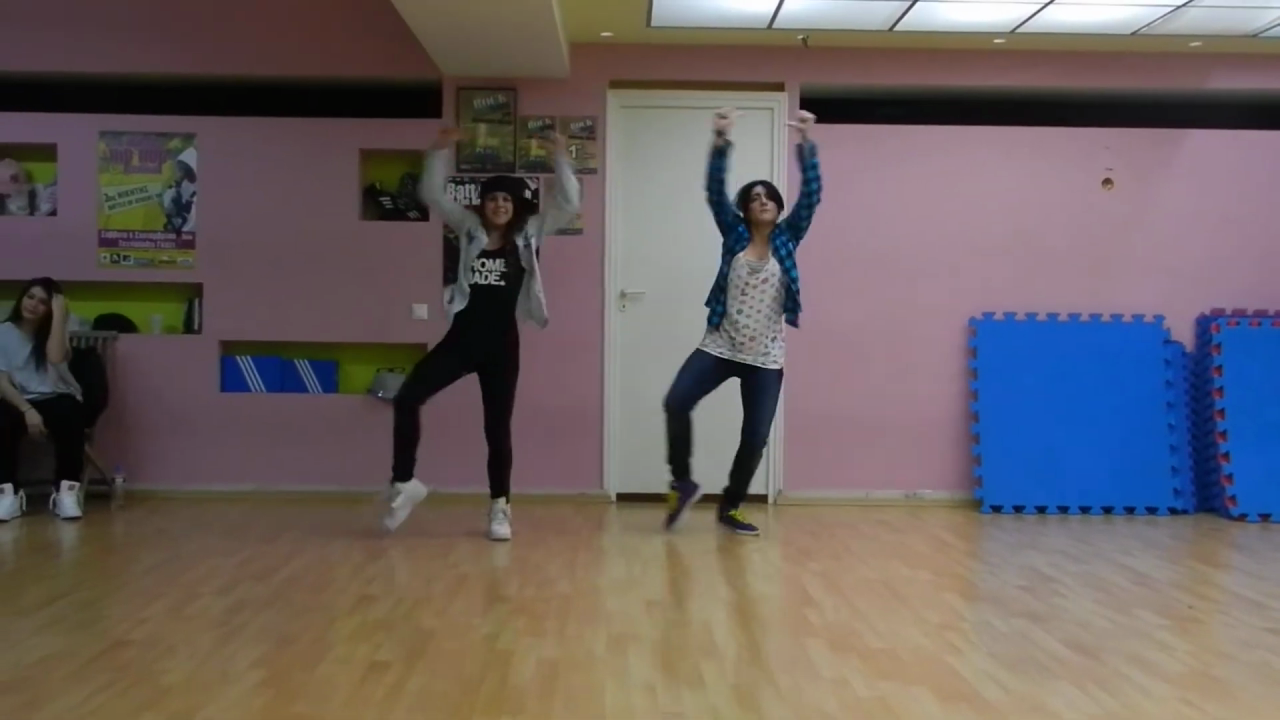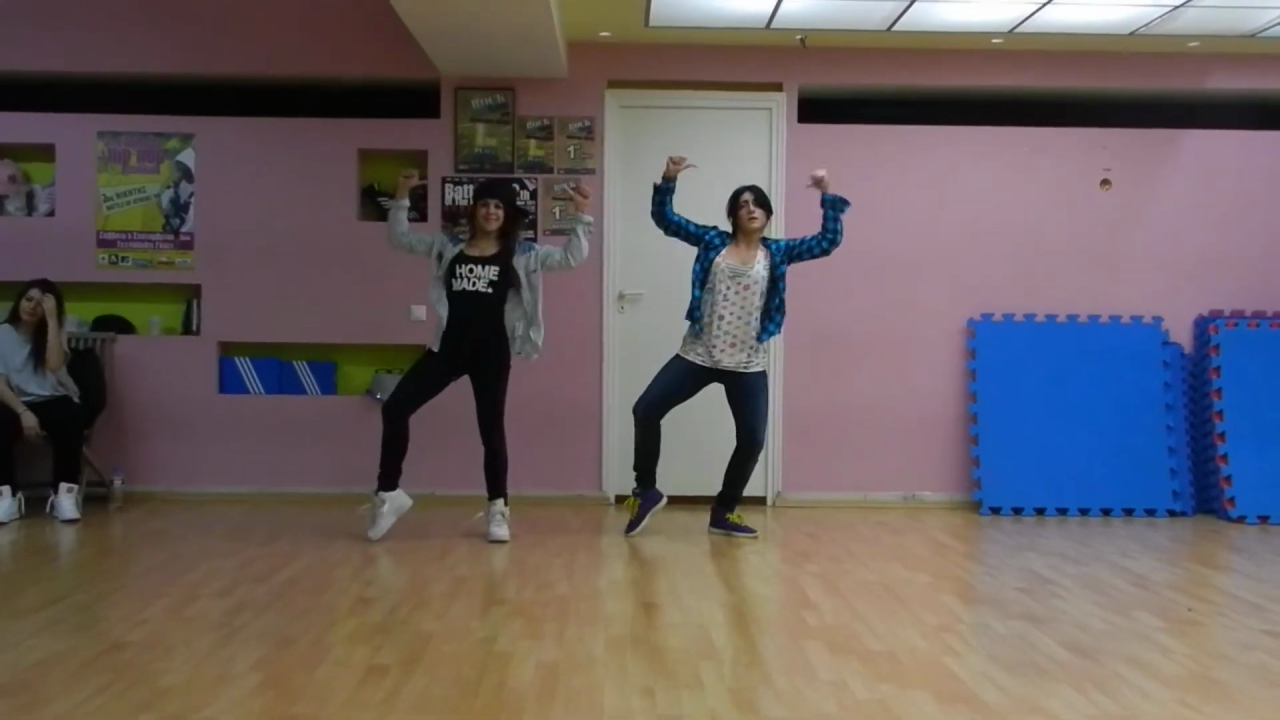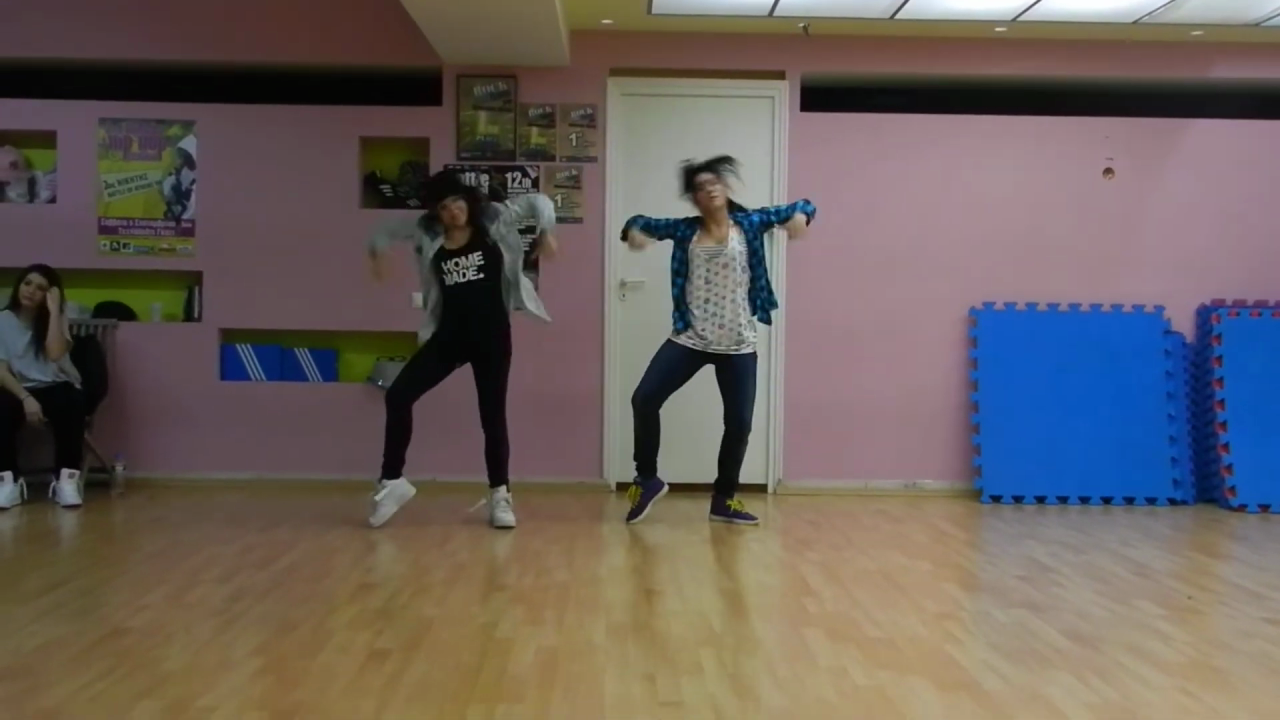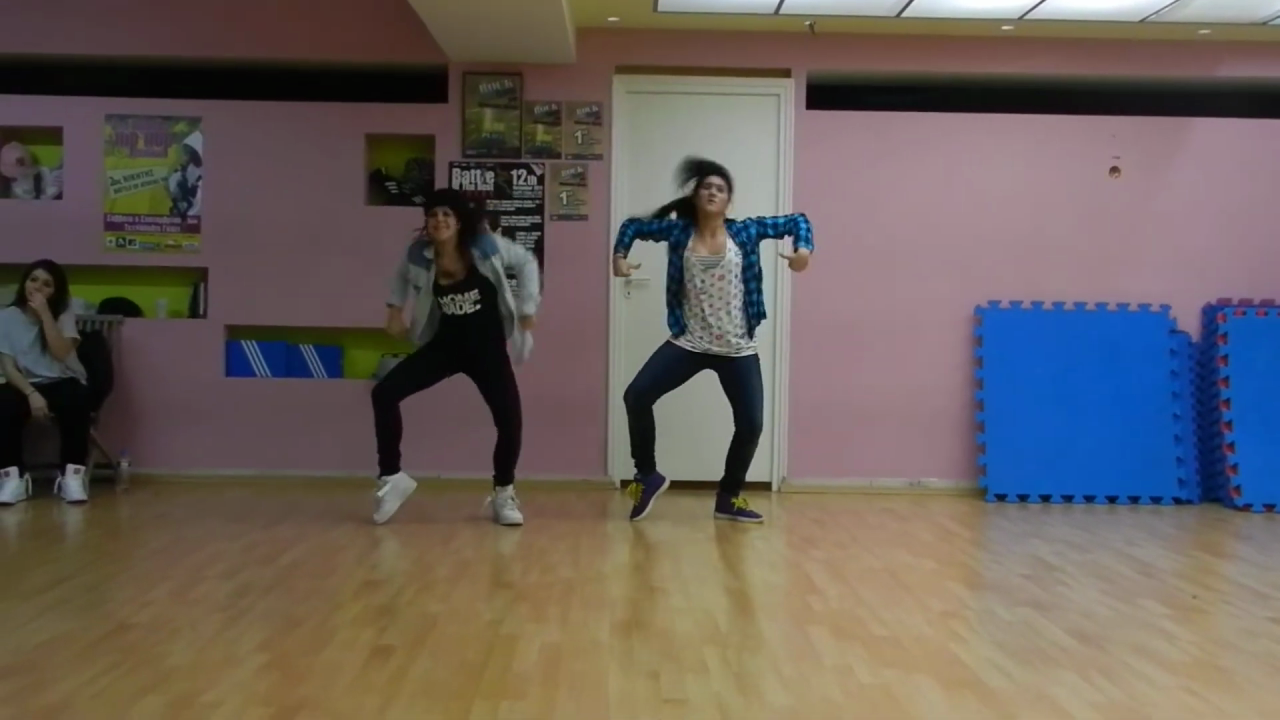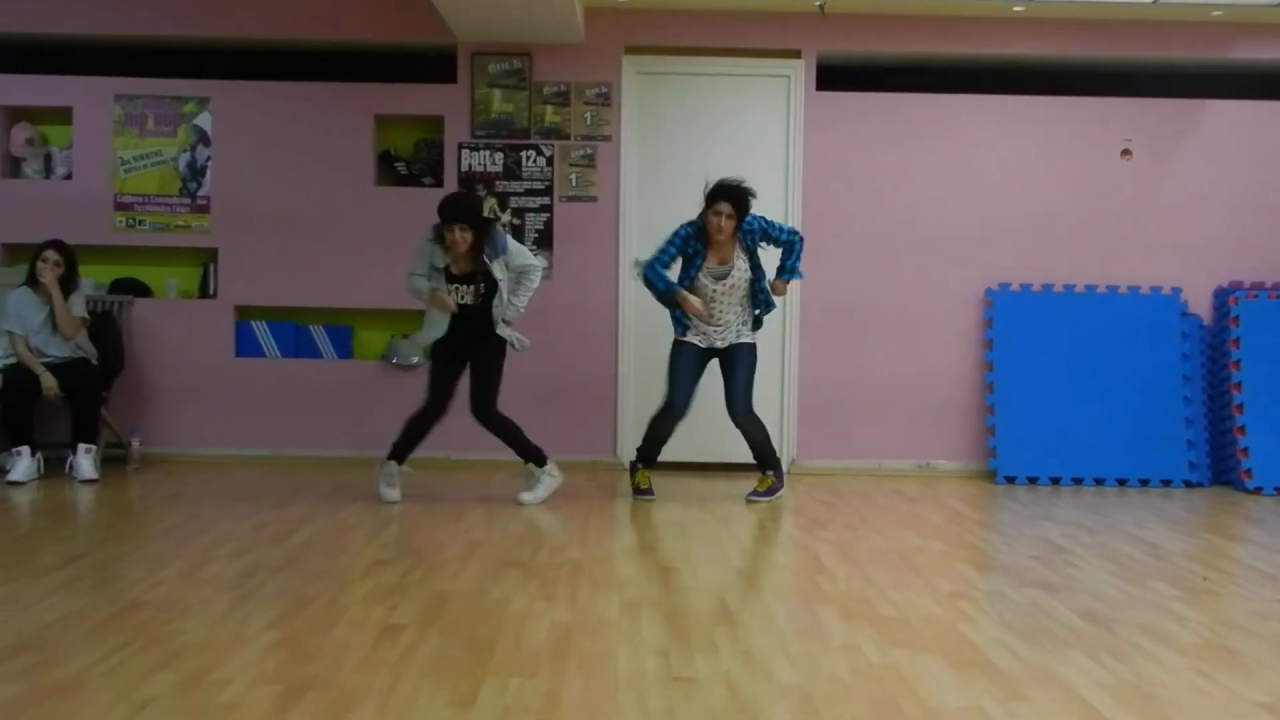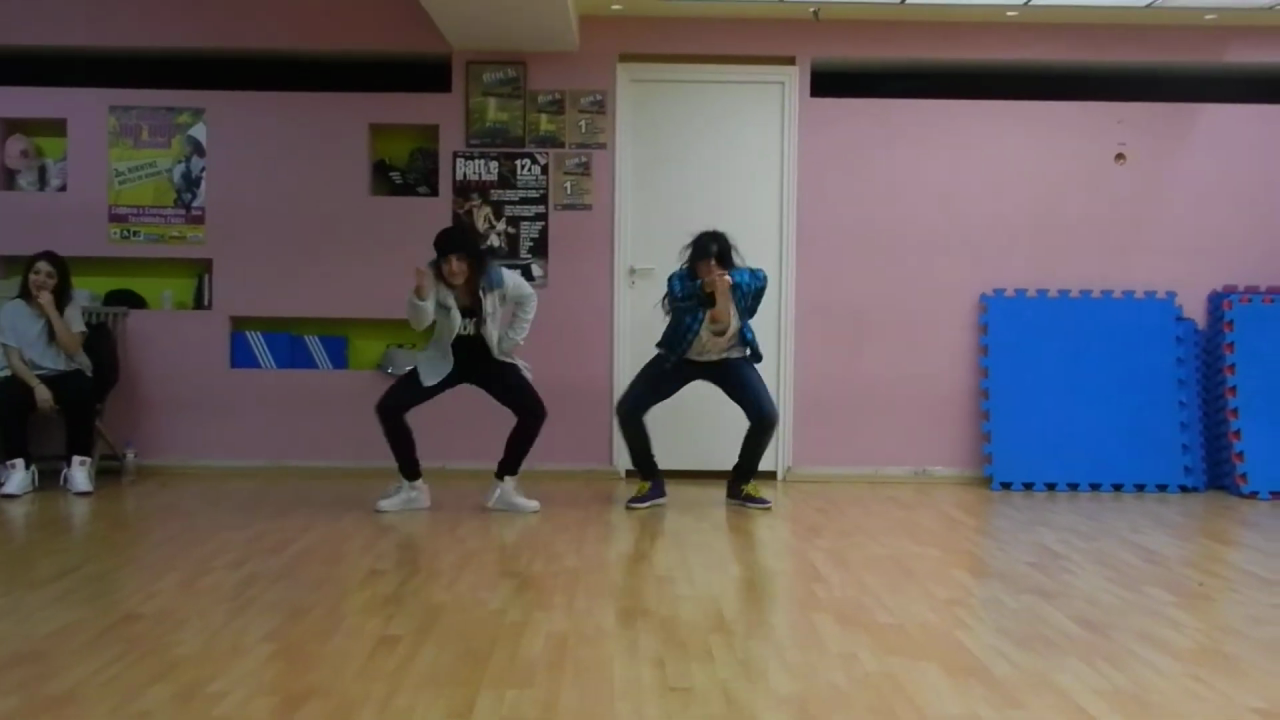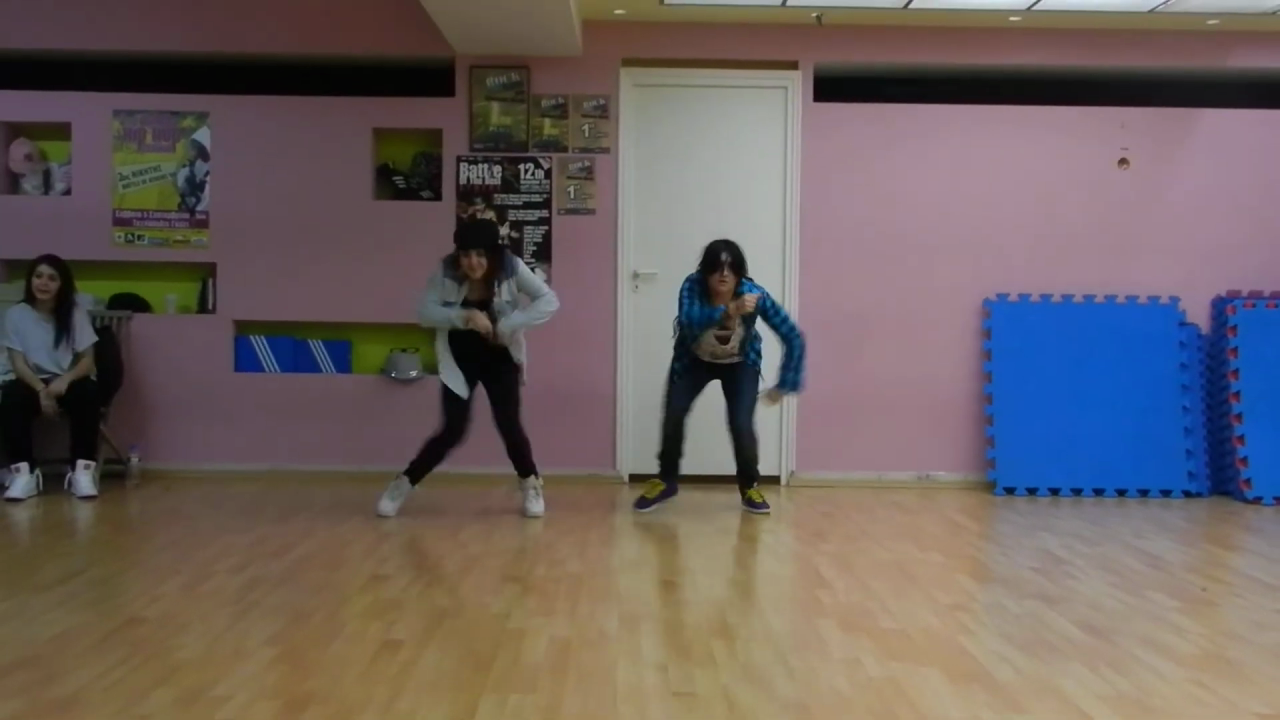
dt=0.3s
person 1, frame 1
left shoulder: (787, 238)
right shoulder: (734, 234)
left elbow: (811, 195)
right elbow: (715, 190)
left wrist: (805, 142)
right wrist: (721, 140)
left hip: (765, 359)
right hip: (719, 346)
left knee: (755, 435)
right knee: (676, 403)
left ankle: (731, 506)
right ankle: (683, 483)
person 1, frame 2
left shoulder: (778, 252)
right shoulder: (712, 241)
left elbow: (828, 241)
right elbow: (664, 219)
left wrist: (828, 196)
right wrist: (668, 180)
left hip: (747, 364)
right hip: (698, 354)
left knee: (753, 439)
right knee: (646, 410)
left ankle: (724, 512)
right ankle: (646, 491)
person 1, frame 3
left shoulder: (749, 223)
right shoulder: (684, 229)
left elbow: (800, 207)
right elbow: (640, 221)
left wrist: (800, 216)
right wrist: (632, 233)
left hip: (737, 344)
right hip: (690, 339)
left knee: (739, 423)
right knee: (644, 400)
left ankle: (724, 498)
right ankle: (647, 480)
person 1, frame 4
left shoulder: (745, 231)
right shoulder: (679, 231)
left elbow: (797, 221)
right elbow: (633, 225)
left wrist: (803, 248)
right wrist: (619, 255)
left hip: (737, 348)
right hip: (689, 342)
left knee: (751, 422)
right knee: (636, 396)
left ankle: (729, 497)
right ankle: (648, 476)
person 1, frame 5
left shoulder: (751, 228)
right shoulder: (688, 234)
left elbow: (793, 239)
right elbow: (651, 269)
left wrist: (786, 277)
right wrist: (677, 295)
left hip: (739, 337)
right hip: (694, 335)
left knee: (740, 409)
right knee: (676, 404)
left ankle: (771, 471)
right ankle: (642, 465)
person 1, frame 6
left shoulder: (742, 280)
right shoulder: (681, 280)
left elbow: (760, 280)
right elbow: (679, 298)
right wrist: (706, 288)
left hip: (729, 358)
right hip: (680, 359)
left knee: (766, 416)
right knee: (627, 409)
left ankle: (742, 483)
right ankle: (651, 482)
person 1, frame 7
left shoulder: (753, 294)
right shoulder: (693, 286)
left elbow: (792, 336)
right elbow: (690, 320)
left wrist: (785, 384)
right wrist: (730, 309)
left hip: (738, 362)
right hip: (696, 360)
left knee: (741, 426)
right knee: (674, 412)
left ankle: (749, 484)
right ankle: (666, 479)
person 2, frame 1
left shoulder: (527, 236)
right shoulder: (469, 227)
left elbow: (567, 205)
right elbow: (433, 193)
left wrist: (561, 159)
right wrist: (441, 151)
left hip: (501, 345)
right hip: (461, 338)
left knee: (498, 428)
right knee: (407, 399)
left ankle: (498, 508)
right ankle: (406, 484)
person 2, frame 2
left shoulder: (522, 253)
right shoulder: (448, 246)
left elbow: (572, 257)
right elbow: (400, 239)
left wrist: (581, 216)
right wrist: (401, 198)
left hip: (491, 350)
right hip: (449, 346)
left knee: (491, 429)
right knee: (395, 408)
left ankle: (497, 510)
right ankle: (389, 494)
person 2, frame 3
left shoulder: (492, 219)
right shoulder: (427, 231)
left elbow: (536, 202)
right elbow: (387, 234)
left wrist: (546, 230)
right wrist: (376, 250)
left hip: (491, 334)
right hip: (449, 334)
left knee: (493, 416)
right knee: (398, 397)
left ankle: (499, 497)
right ankle: (392, 482)
person 2, frame 4
left shoulder: (486, 246)
right shoulder: (420, 255)
left elbow: (525, 262)
right elbow: (402, 276)
left wrist: (528, 309)
right wrist: (395, 308)
left hip: (487, 346)
right hip: (445, 344)
left knee: (510, 420)
right knee: (383, 393)
left ankle: (503, 495)
right ankle: (392, 479)
person 2, frame 5
left shoulder: (498, 243)
right shoulder: (433, 244)
left elbow: (532, 269)
right elbow: (416, 278)
left wrist: (510, 310)
right wrist: (433, 295)
left hip: (487, 333)
right hip: (448, 332)
left knee: (484, 409)
right knee: (435, 404)
left ankle: (542, 470)
right ankle: (393, 467)
person 2, frame 6
left shoulder: (495, 277)
right shoulder: (433, 276)
left elbow: (527, 298)
right elbow: (419, 322)
left wrist: (510, 341)
right wrist: (421, 292)
left hip: (488, 358)
right hip: (445, 359)
left knee: (535, 411)
right knee: (388, 408)
left ankle: (504, 486)
right ankle: (413, 487)
person 2, frame 7
left shoulder: (511, 268)
right shoulder: (447, 270)
left elbow: (549, 300)
right elbow: (425, 312)
left wrist: (509, 326)
right wrist: (464, 317)
left hip: (499, 349)
right hip: (461, 354)
left knee: (508, 423)
right knee: (454, 428)
left ankle: (531, 485)
right ankle: (404, 485)
person 3, frame 1
left shoulder: (55, 330)
left elbow: (56, 358)
left wrist: (59, 315)
right wrist: (27, 410)
left hip: (57, 399)
left knee: (72, 415)
left ankle: (67, 491)
person 3, frame 2
left shoulder: (54, 332)
left elbow: (55, 364)
left wrist: (52, 318)
right wrist: (23, 412)
left hip: (54, 401)
left knee: (71, 417)
left ankle: (65, 494)
person 3, frame 3
left shoulder: (57, 318)
left elbow: (56, 354)
left wrist: (53, 309)
right wrist: (26, 398)
left hip: (55, 388)
left knee: (72, 402)
left ankle: (67, 479)
person 3, frame 4
left shoulder: (63, 315)
left elbow: (61, 354)
left wrist: (45, 313)
right wrist: (31, 394)
left hip: (61, 383)
right hip: (25, 385)
left knee: (77, 399)
left ankle: (72, 475)
person 3, frame 5
left shoulder: (73, 295)
right shoulder: (17, 297)
left elbow: (69, 332)
right elbow: (19, 347)
left wrist: (54, 290)
right wrist: (43, 374)
left hip: (72, 364)
right hip: (36, 364)
left knee: (88, 378)
right knee: (12, 381)
left ankle: (84, 454)
right ankle: (24, 456)
person 3, frame 6
left shoulder: (69, 308)
left elbow: (72, 349)
left wrist: (51, 310)
right wrist: (36, 386)
left hip: (67, 375)
right hip: (30, 377)
left knee: (83, 390)
left ankle: (79, 466)
person 3, frame 7
left shoulder: (76, 313)
left elbow: (88, 360)
left wrist: (64, 379)
right wrist: (41, 389)
left hip: (69, 382)
right hip: (33, 382)
left knee: (88, 394)
left ankle: (83, 470)
right ankle: (23, 472)
